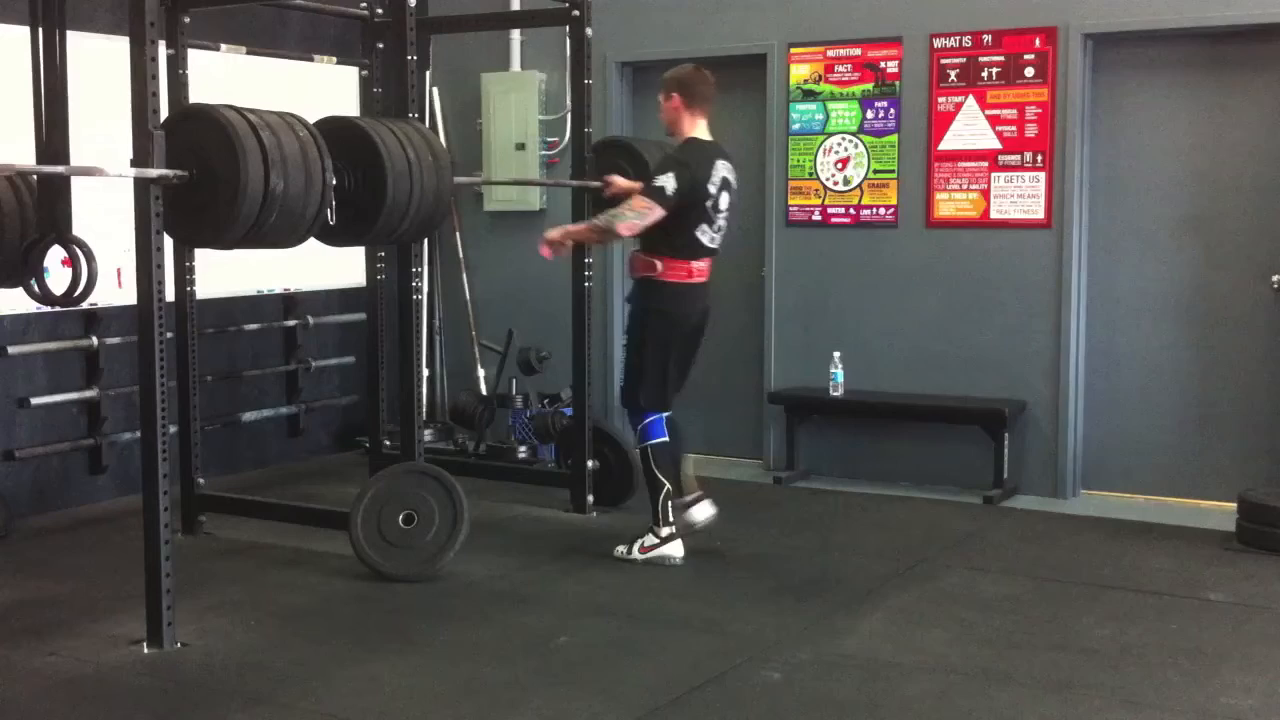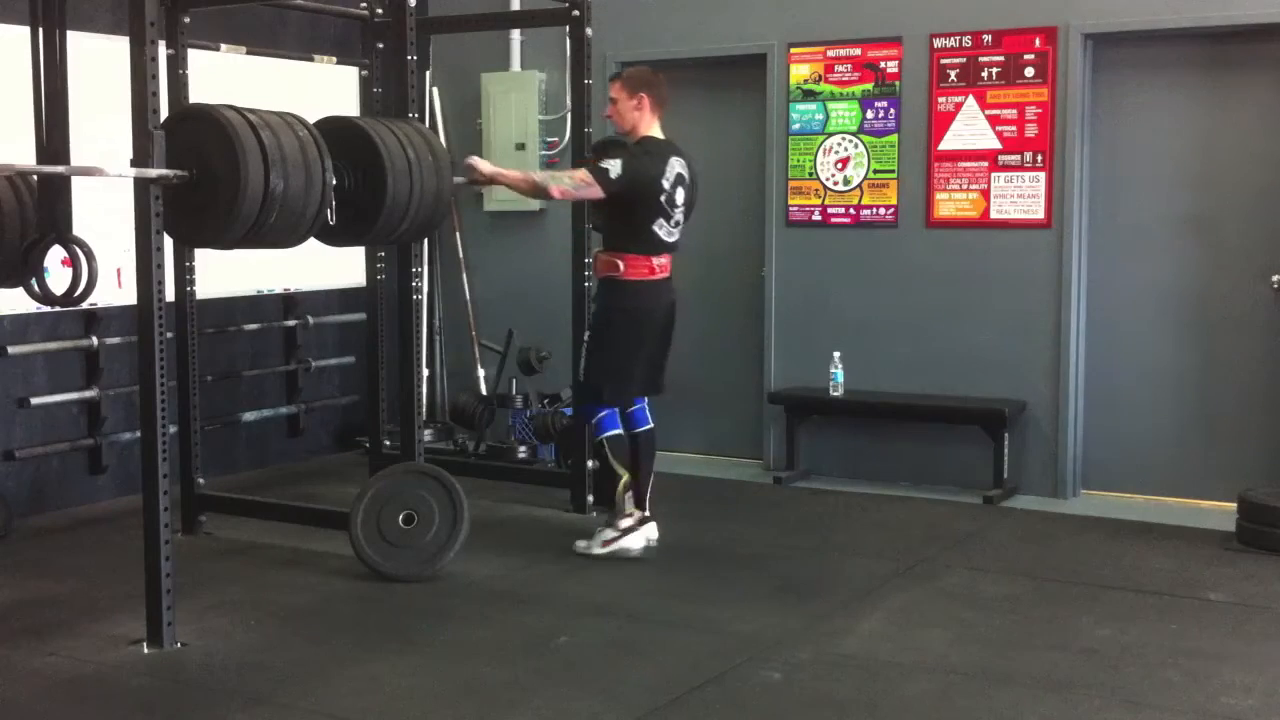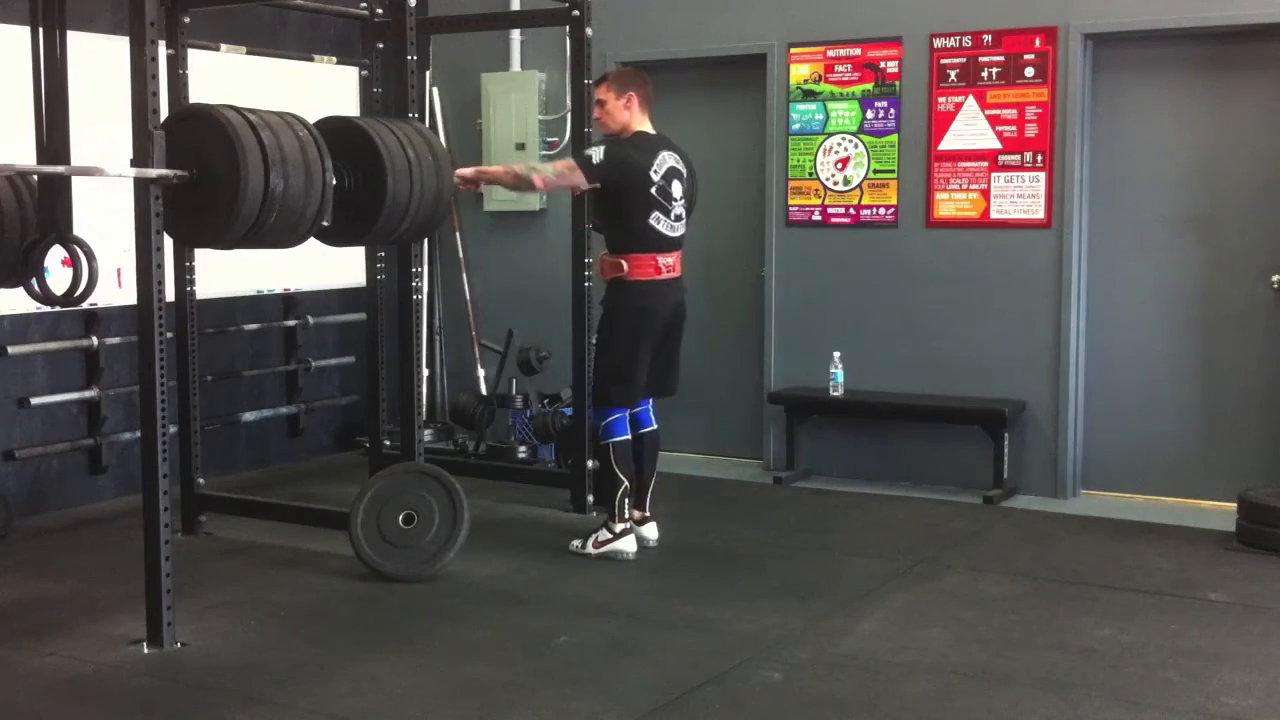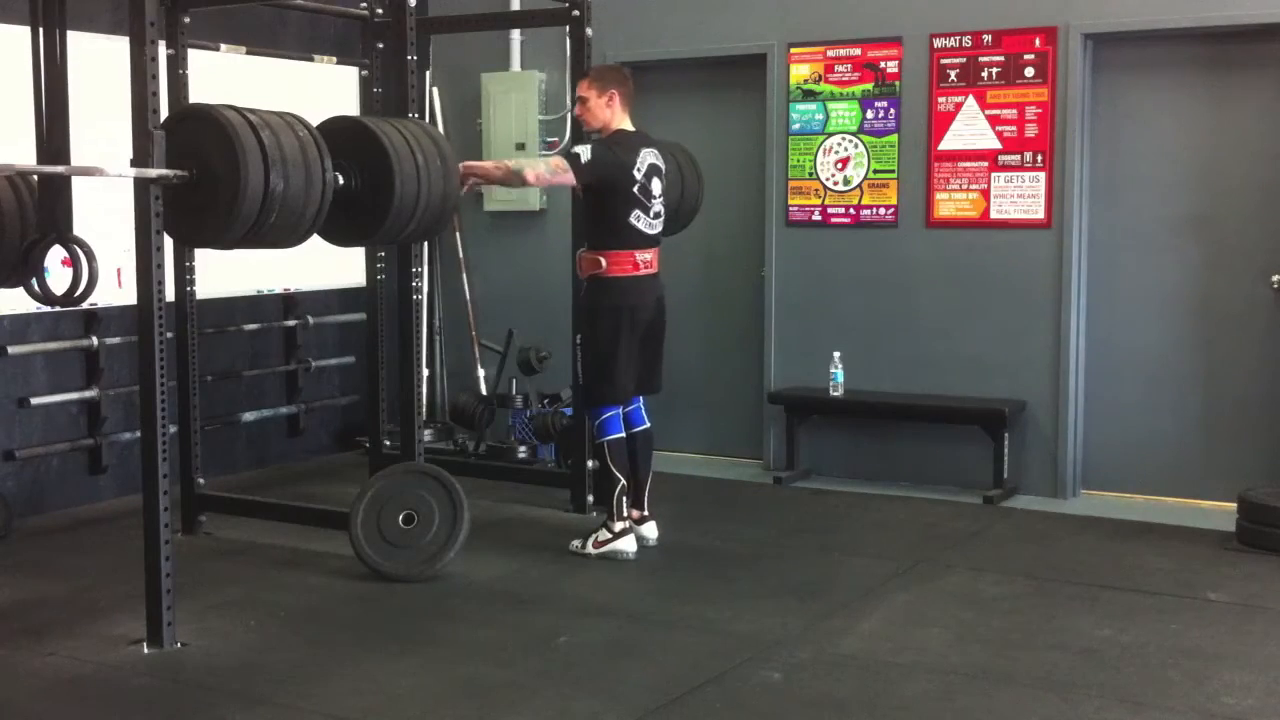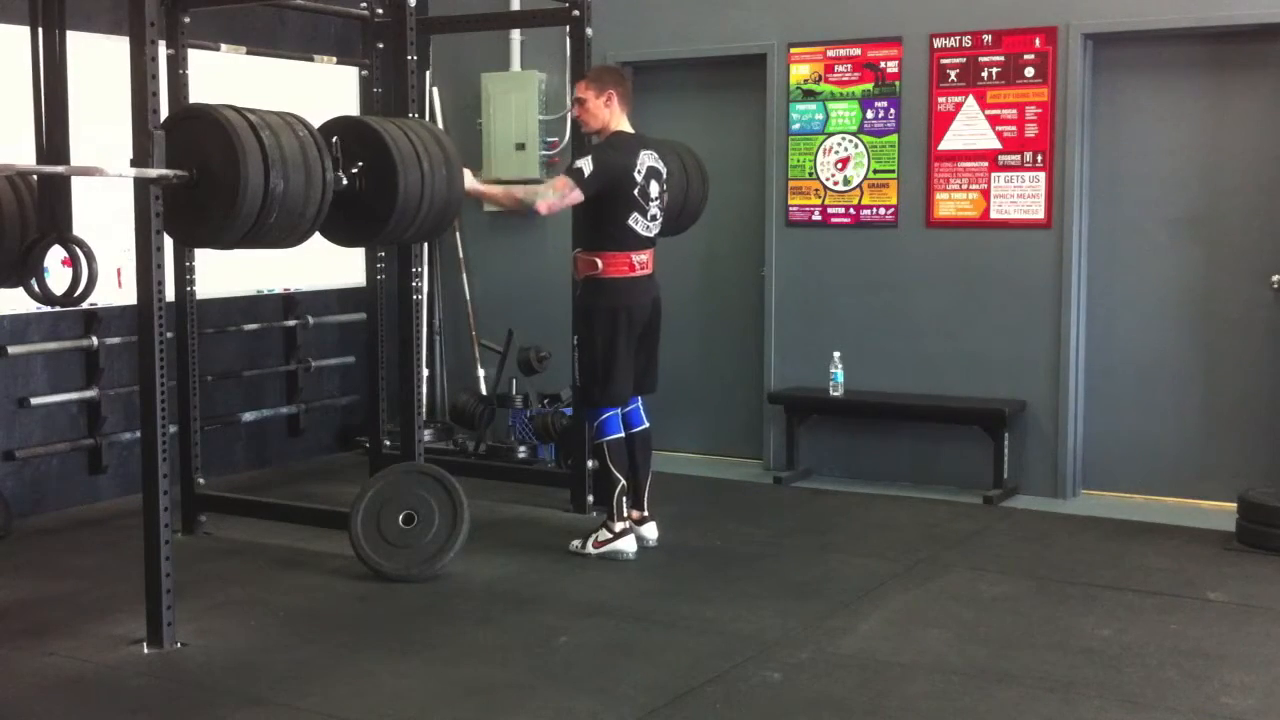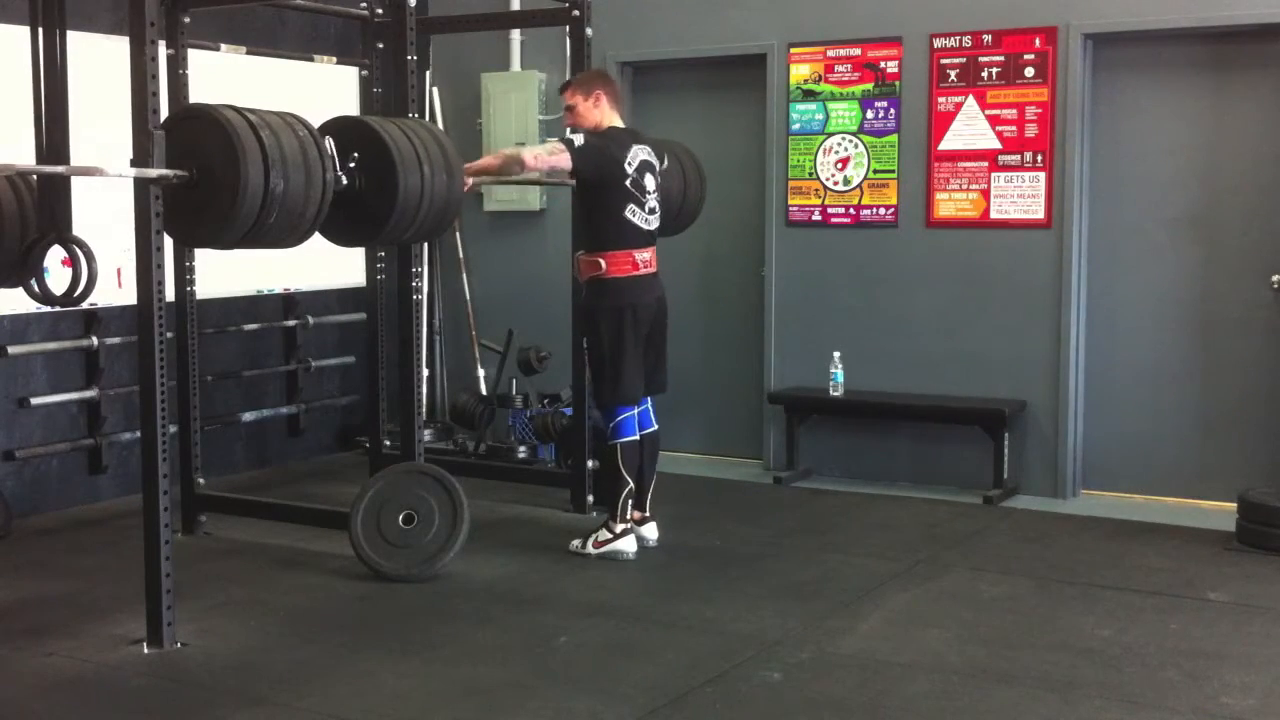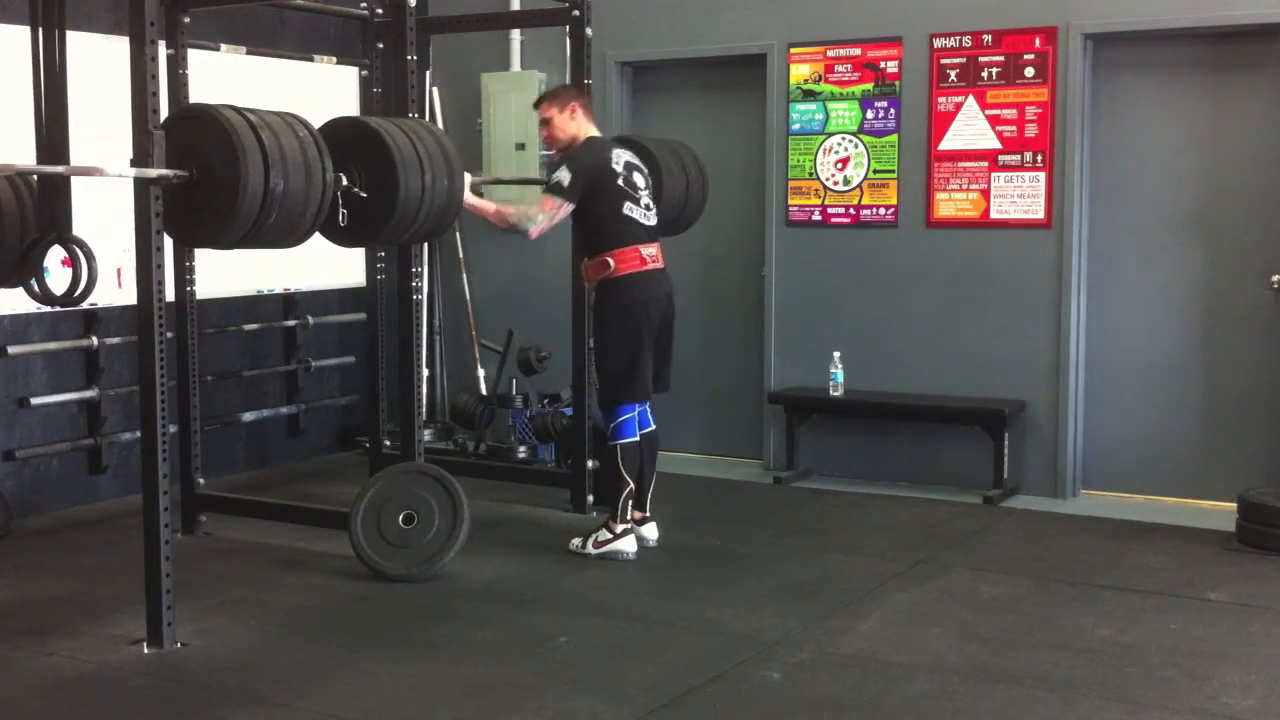
dt=0.4s
person 1, frame 1
left shoulder: (681, 163)
right shoulder: (719, 161)
left elbow: (626, 224)
left wrist: (566, 232)
right wrist: (633, 187)
left hip: (664, 296)
right hip: (694, 294)
left knee: (645, 408)
right knee: (656, 402)
left ankle: (664, 536)
right ankle: (690, 498)
person 1, frame 2
left shoulder: (636, 161)
right shoulder: (673, 157)
left elbow: (556, 188)
left wrist: (490, 173)
right wrist: (596, 183)
left hip: (628, 295)
right hip: (658, 292)
left knee: (599, 403)
right knee: (632, 400)
left ankle: (625, 523)
right ankle: (640, 513)
person 1, frame 3
left shoulder: (622, 155)
right shoulder: (672, 154)
left elbow: (539, 177)
left wrist: (478, 173)
right wrist: (599, 192)
left hip: (634, 294)
right hip: (668, 291)
left knee: (612, 406)
right knee: (640, 403)
left ankle: (619, 528)
right ankle: (642, 516)
person 1, frame 4
left shoulder: (607, 152)
right shoulder: (648, 149)
left elbow: (532, 173)
left wrist: (468, 169)
left hip: (615, 291)
right hip: (646, 287)
left knee: (605, 405)
right knee: (631, 401)
left ankle: (618, 527)
right ankle: (640, 516)
person 1, frame 5
left shoulder: (608, 156)
right shoulder: (648, 151)
left elbow: (542, 201)
left wrist: (472, 186)
left hip: (610, 292)
right hip: (642, 288)
left knee: (603, 407)
right knee: (629, 402)
left ankle: (618, 527)
right ankle: (640, 516)
person 1, frame 6
left shoulder: (597, 146)
right shoulder: (644, 148)
left elbow: (527, 158)
right elbow: (661, 174)
left wrist: (466, 170)
left hip: (614, 292)
right hip: (647, 288)
left knee: (619, 406)
right knee: (639, 402)
left ankle: (619, 529)
right ankle: (641, 517)
person 1, frame 7
left shoulder: (582, 162)
right shoulder: (620, 154)
left elbow: (532, 224)
left wrist: (468, 198)
left hip: (624, 293)
right hip: (655, 287)
left knee: (621, 407)
right knee: (638, 404)
left ankle: (620, 529)
right ankle: (641, 516)
